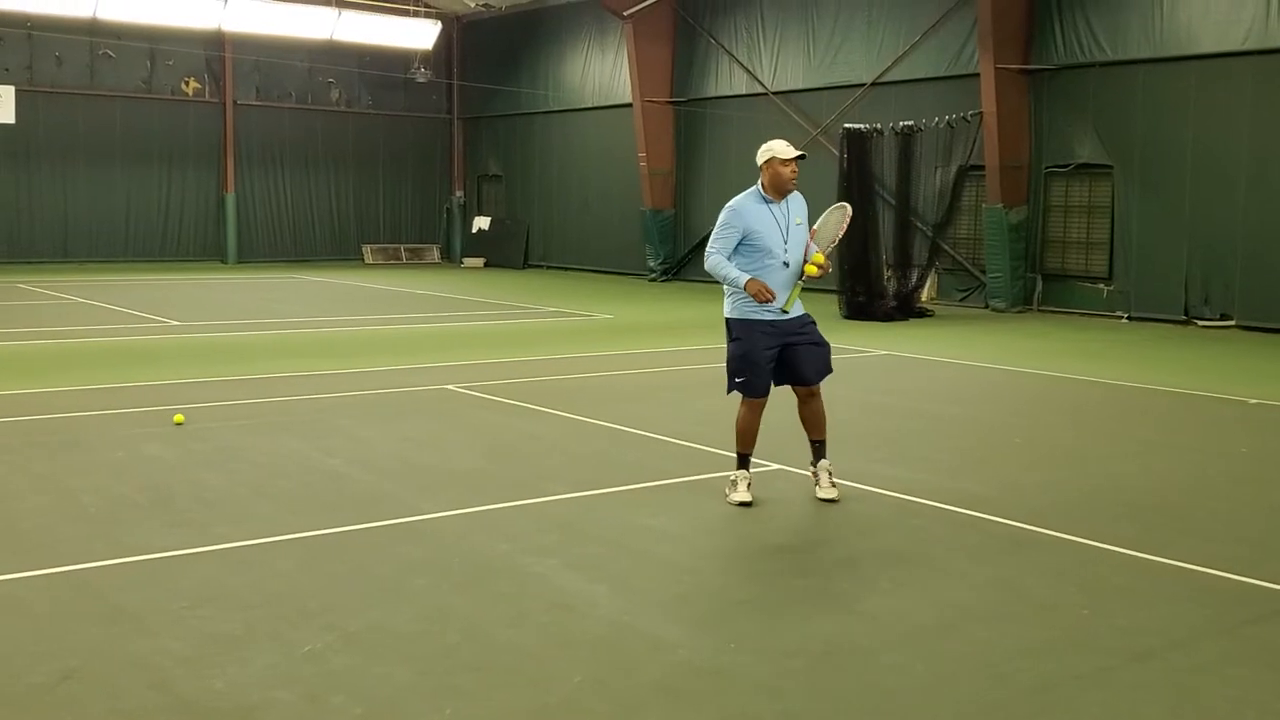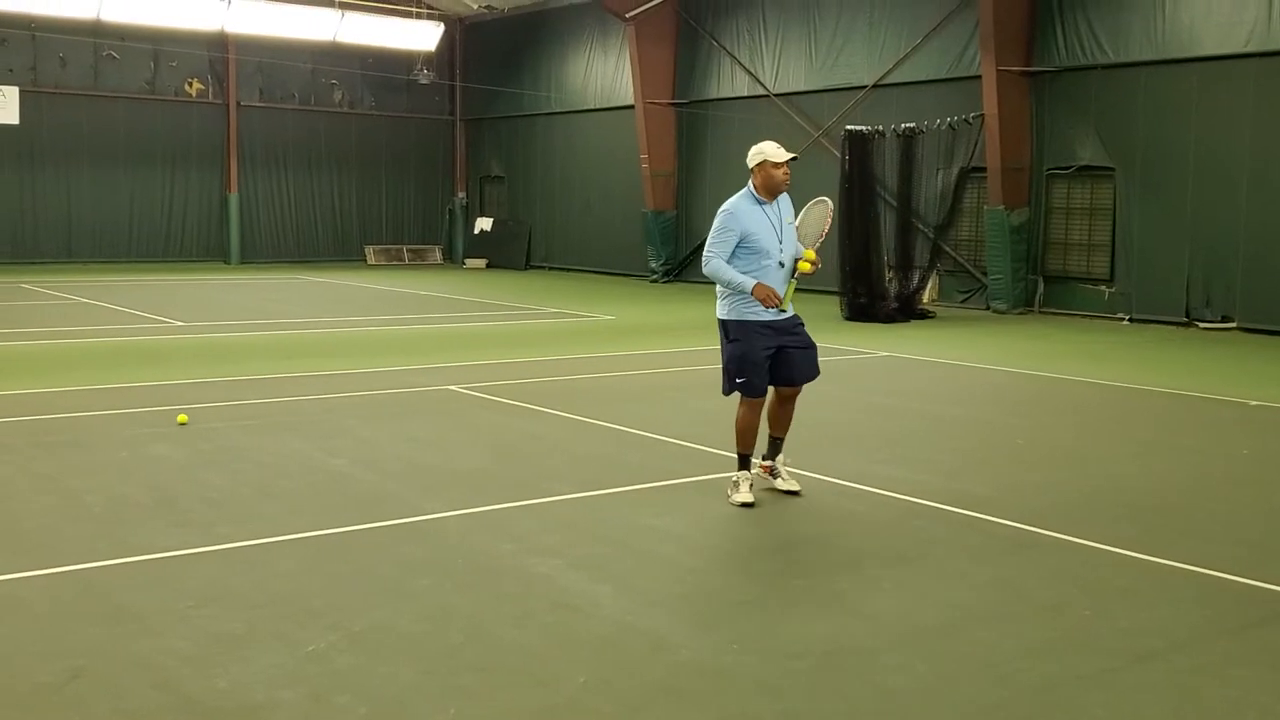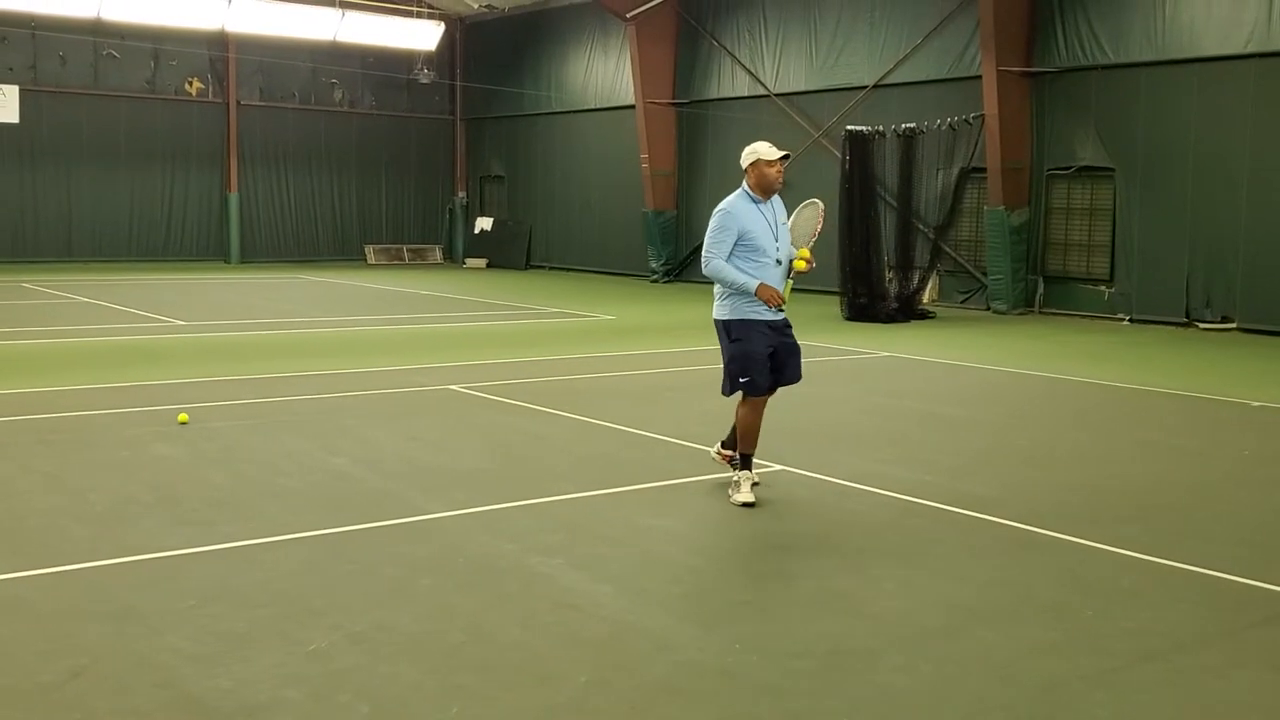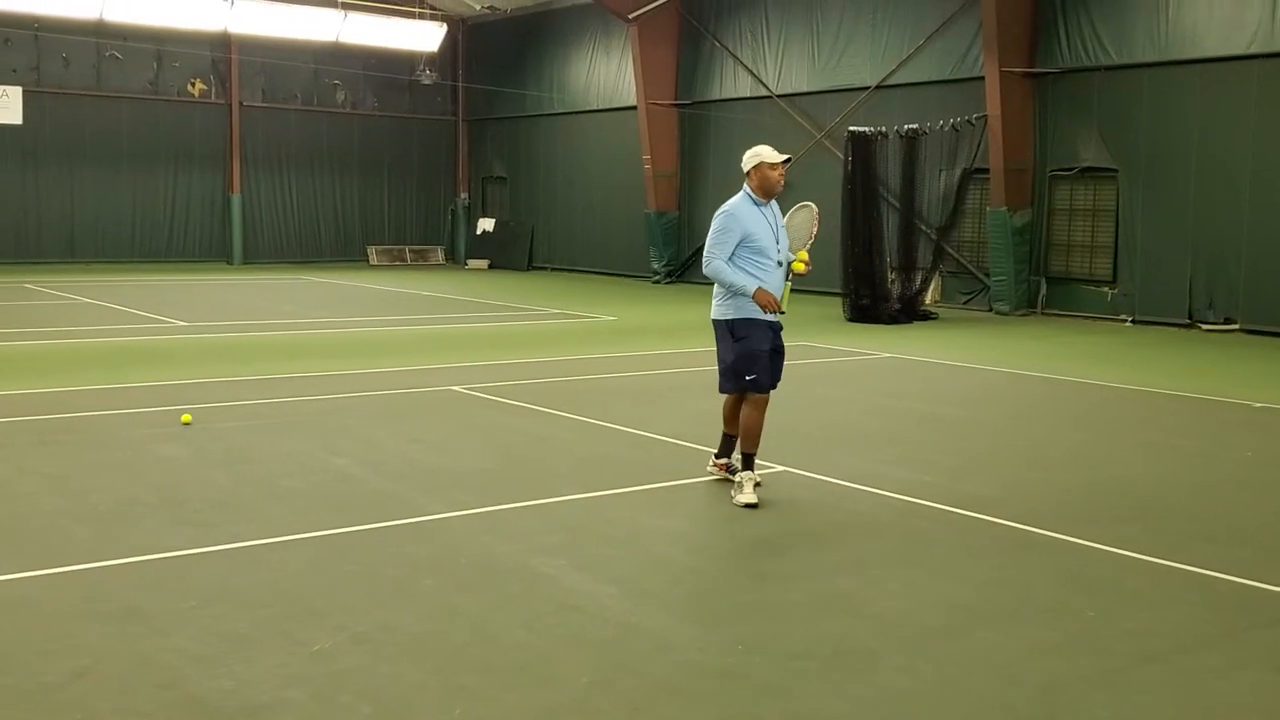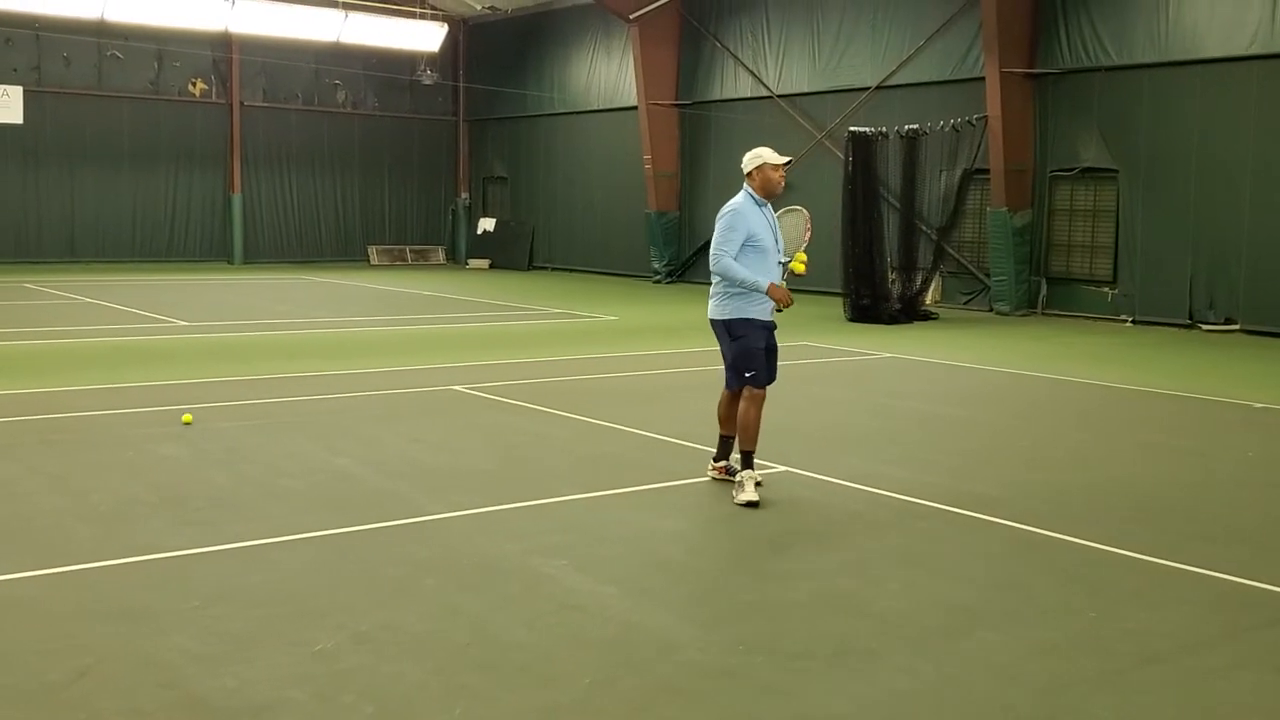
dt=0.2s
person 1, frame 1
left shoulder: (798, 202)
right shoulder: (739, 209)
right elbow: (713, 258)
left wrist: (816, 262)
right wrist: (745, 281)
left hip: (793, 315)
right hip: (749, 319)
left knee: (809, 388)
right knee: (754, 398)
left ankle: (821, 465)
right ankle: (741, 474)
person 1, frame 2
left shoulder: (785, 202)
right shoulder: (734, 212)
right elbow: (711, 263)
left wrist: (804, 258)
right wrist: (752, 287)
left hip: (782, 316)
right hip: (744, 319)
left knee: (789, 388)
right knee: (752, 397)
left ankle: (771, 461)
right ankle: (743, 474)
person 1, frame 3
left shoulder: (776, 204)
right shoulder: (730, 211)
right elbow: (710, 263)
left wrist: (798, 258)
right wrist: (755, 287)
left hip: (774, 316)
right hip: (742, 318)
left knee: (766, 390)
right knee: (754, 395)
left ankle: (730, 447)
right ankle: (743, 473)
person 1, frame 4
left shoulder: (772, 208)
right shoulder: (733, 212)
right elbow: (711, 263)
left wrist: (794, 261)
right wrist: (753, 290)
left hip: (766, 317)
right hip: (740, 318)
left knee: (743, 392)
right knee: (756, 394)
left ankle: (723, 458)
right ankle: (745, 474)
person 1, frame 5
left shoulder: (765, 209)
right shoulder: (738, 211)
right elbow: (719, 261)
left wrist: (789, 264)
right wrist: (767, 286)
left hip: (757, 315)
right hip: (737, 316)
left knee: (739, 388)
right knee: (754, 390)
left ankle: (721, 461)
right ankle: (746, 474)
